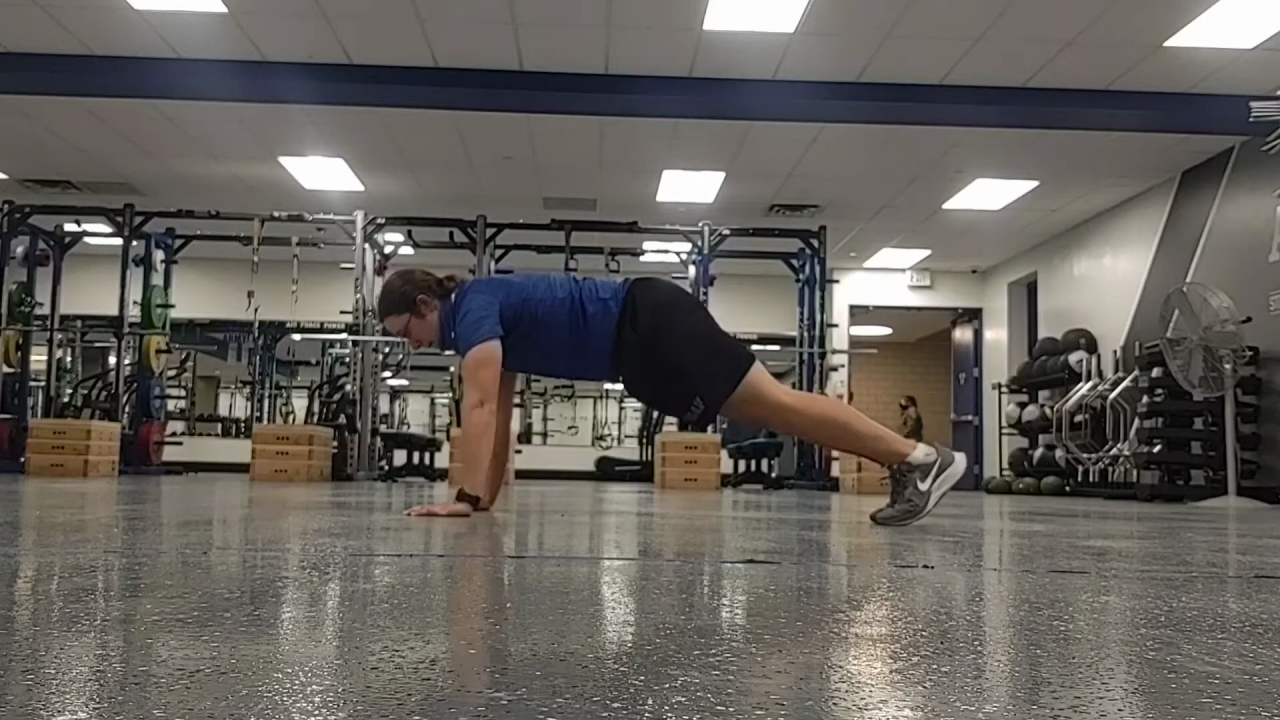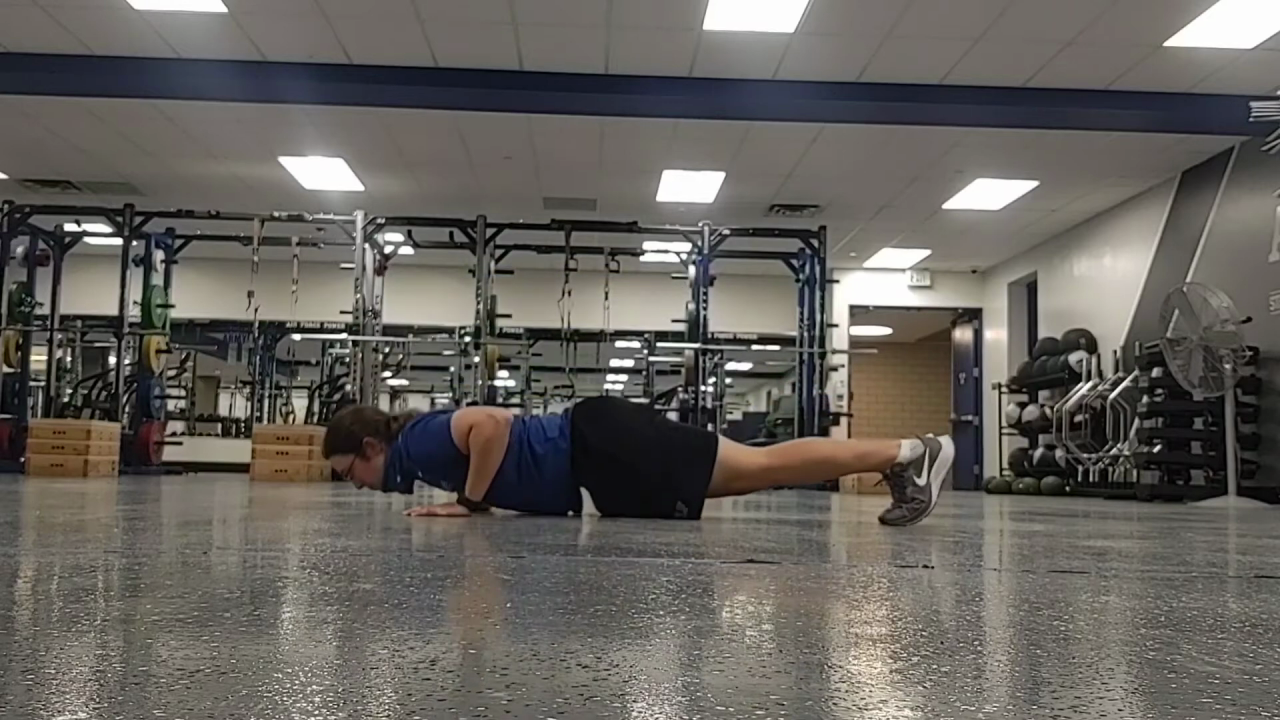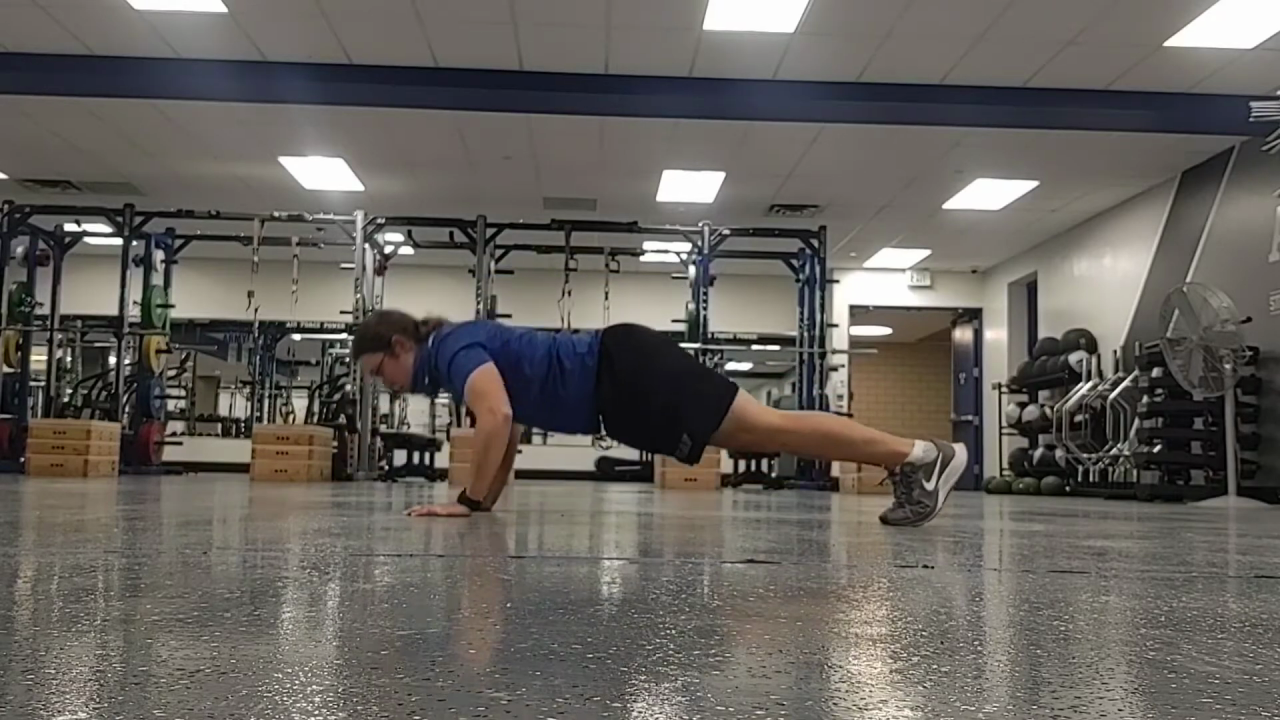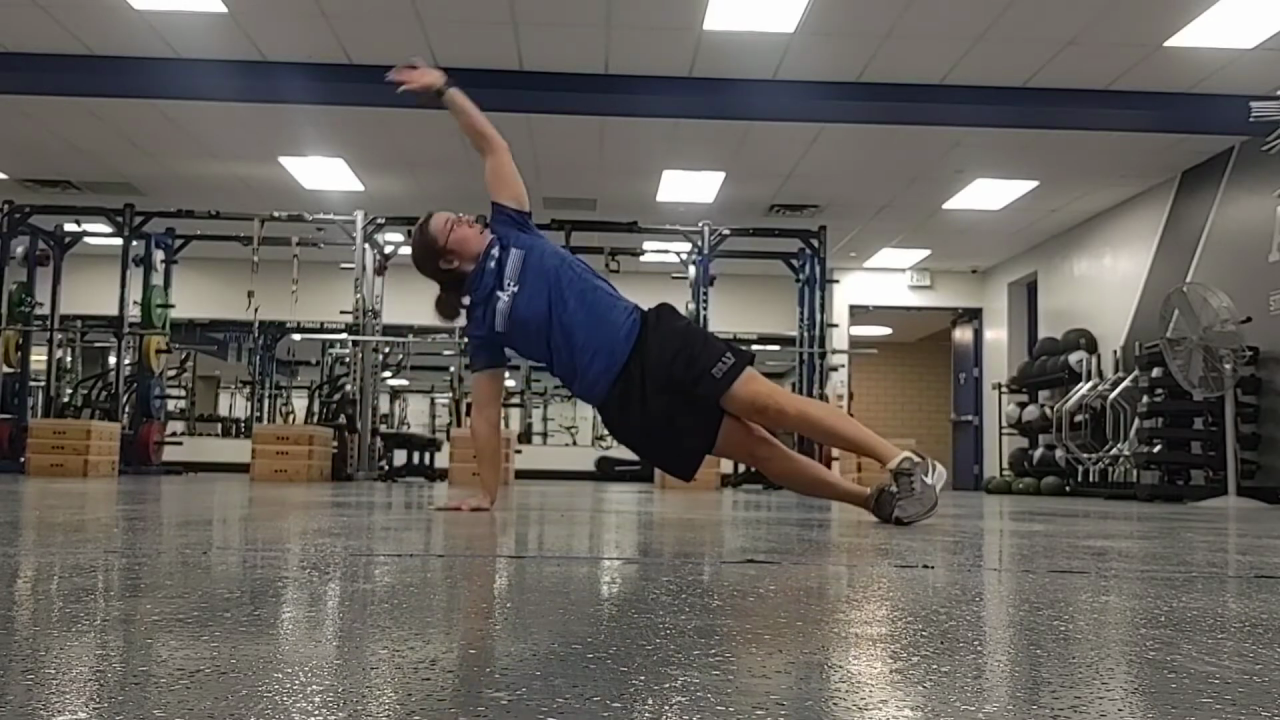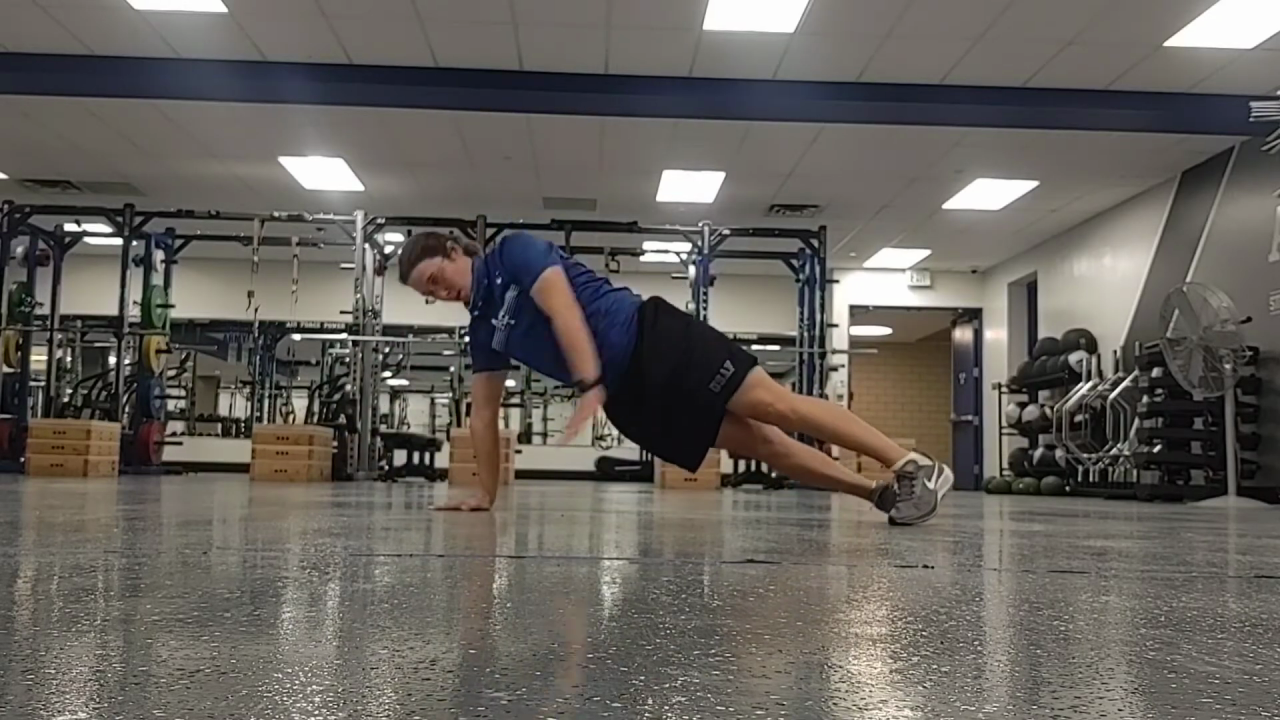
dt=1s
person 1, frame 1
left shoulder: (473, 307)
right shoulder: (486, 315)
left elbow: (477, 405)
right elbow: (499, 412)
left wrist: (465, 497)
right wrist: (487, 497)
left hip: (649, 323)
right hip: (641, 339)
left knee: (775, 404)
right knee: (768, 412)
left ankle: (921, 458)
right ankle: (913, 460)
person 1, frame 2
left shoulder: (418, 443)
right shoulder: (426, 440)
left elbow: (493, 422)
left wrist: (468, 501)
right wrist: (472, 498)
left hip: (599, 445)
right hip: (594, 447)
left knee: (756, 466)
right knee: (751, 469)
left ankle: (910, 453)
right ankle: (904, 455)
person 1, frame 3
left shoulder: (451, 349)
right shoulder: (458, 353)
left elbow: (497, 417)
right elbow: (508, 430)
left wrist: (469, 500)
right wrist: (488, 498)
left hip: (626, 369)
right hip: (618, 391)
left knee: (766, 427)
right knee: (760, 438)
left ankle: (920, 455)
right ankle: (908, 460)
person 1, frame 4
left shoulder: (512, 236)
right shoulder: (482, 324)
left elbow: (492, 148)
right elbow: (485, 411)
left wrist: (443, 89)
right wrist: (486, 493)
left hip: (656, 341)
right hip: (627, 403)
left knee: (770, 404)
right knee: (756, 451)
left ankle: (902, 465)
right ankle: (876, 498)
person 1, frame 5
left shoulder: (513, 253)
right shoulder: (483, 328)
left elbow: (564, 307)
right elbow: (483, 413)
left wrist: (590, 383)
right wrist: (486, 493)
left hip: (648, 335)
right hip: (630, 399)
left knee: (772, 404)
right knee: (755, 440)
left ankle: (911, 465)
right ankle: (879, 489)
